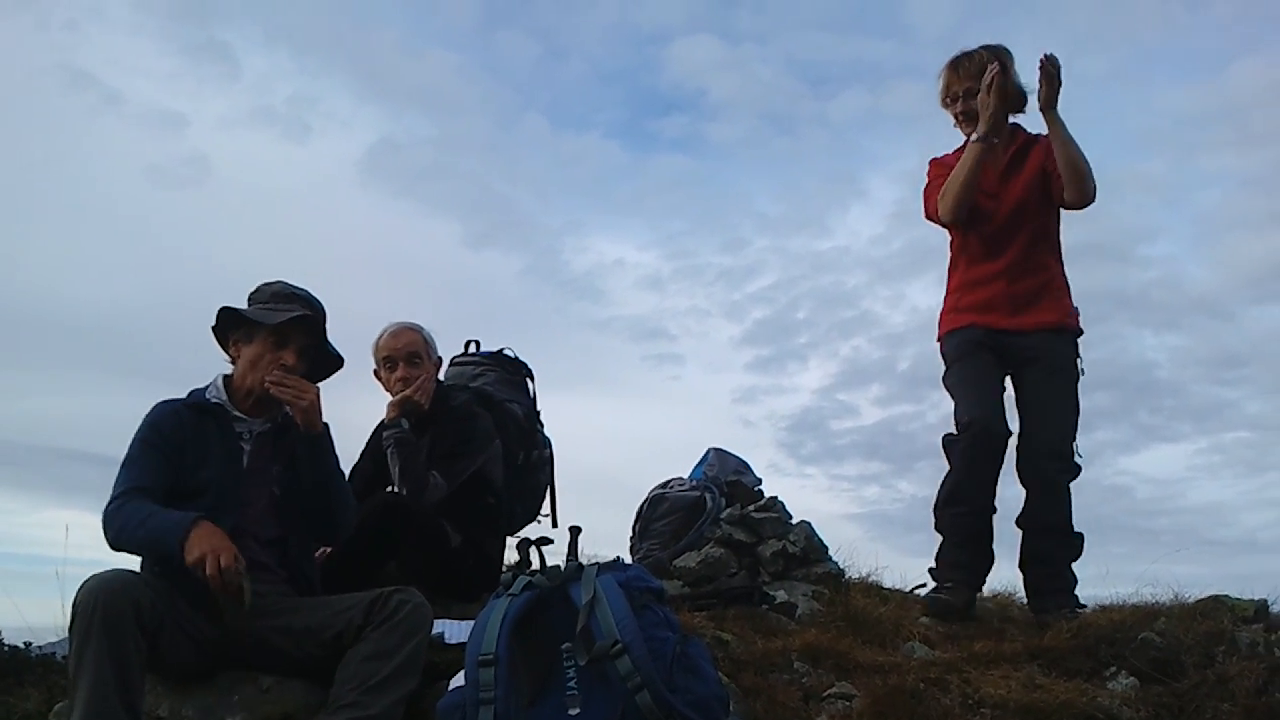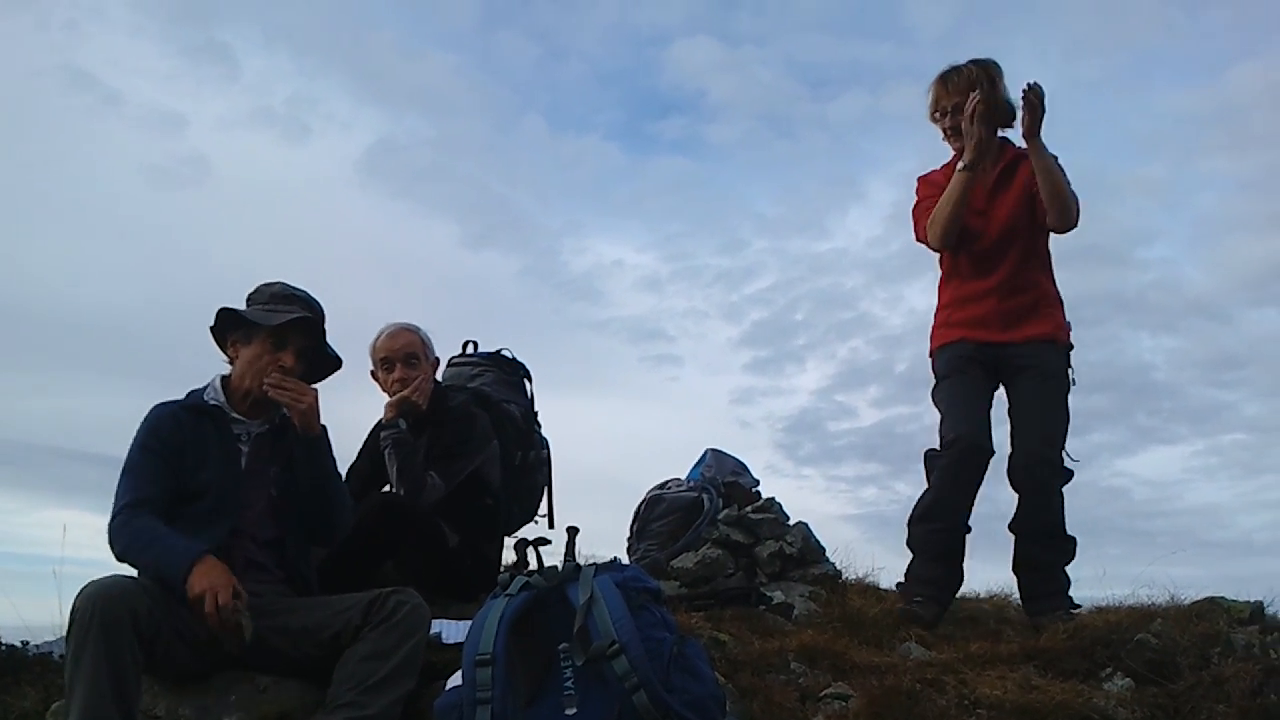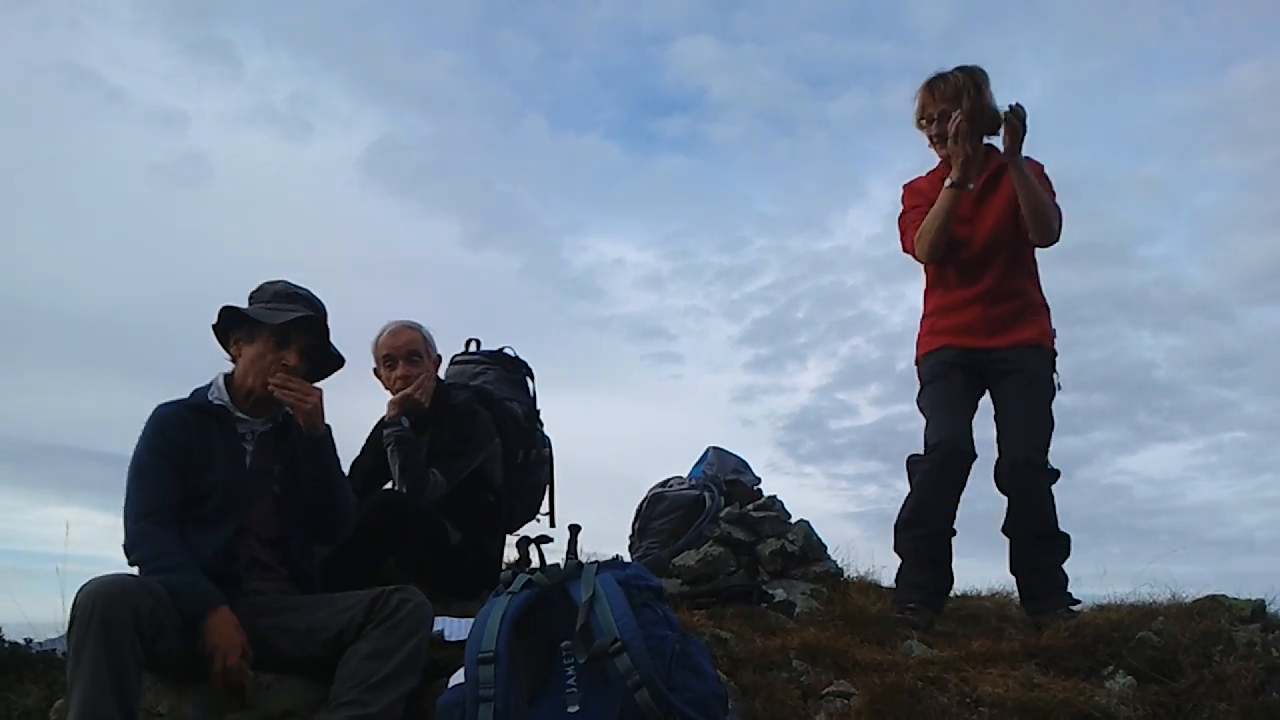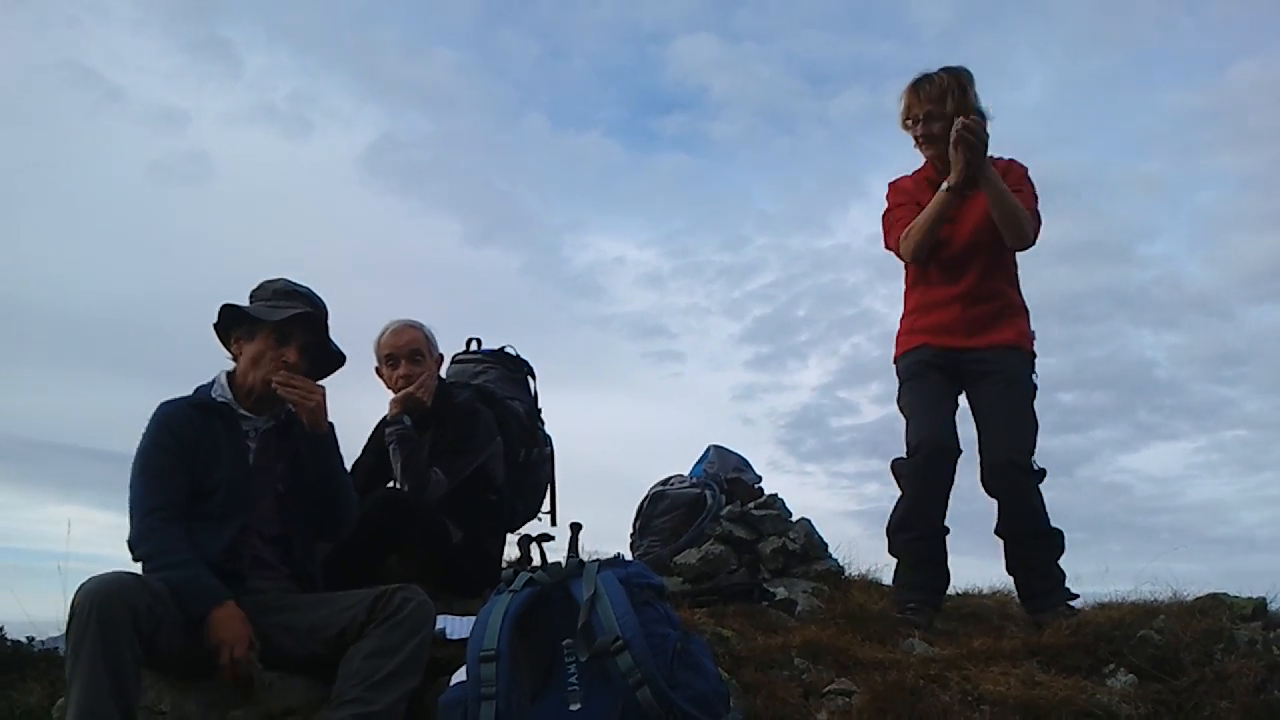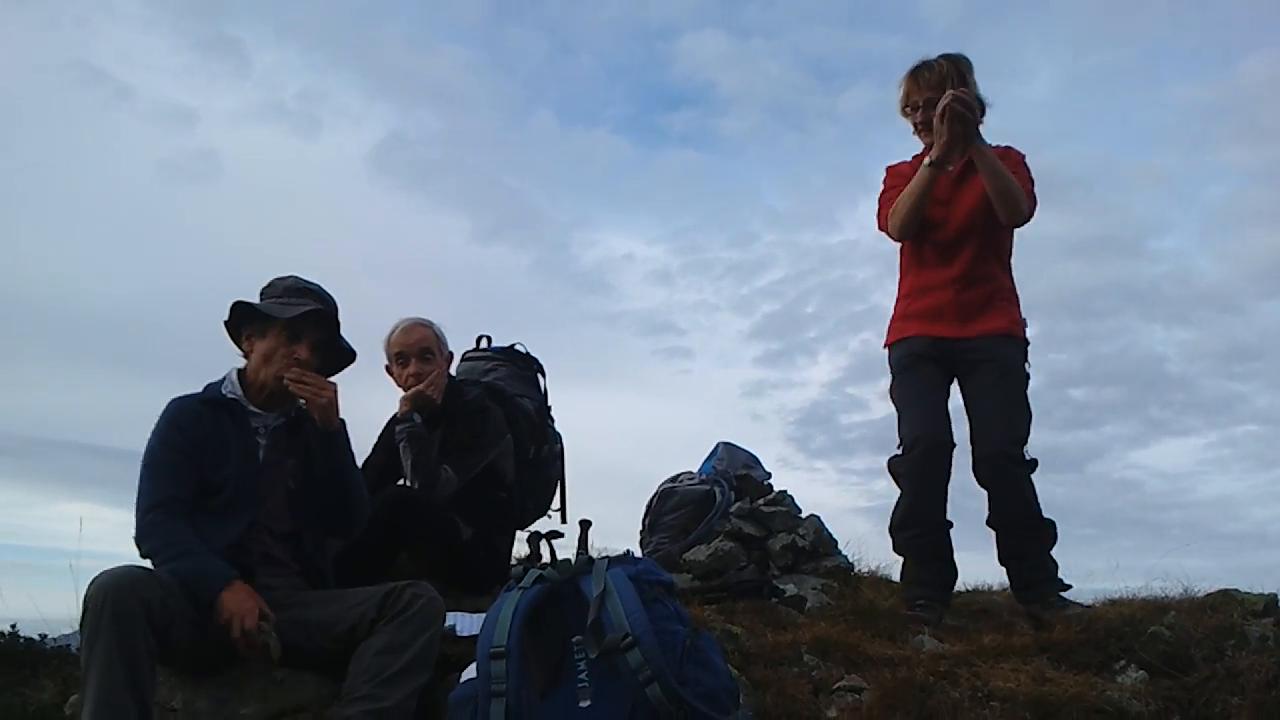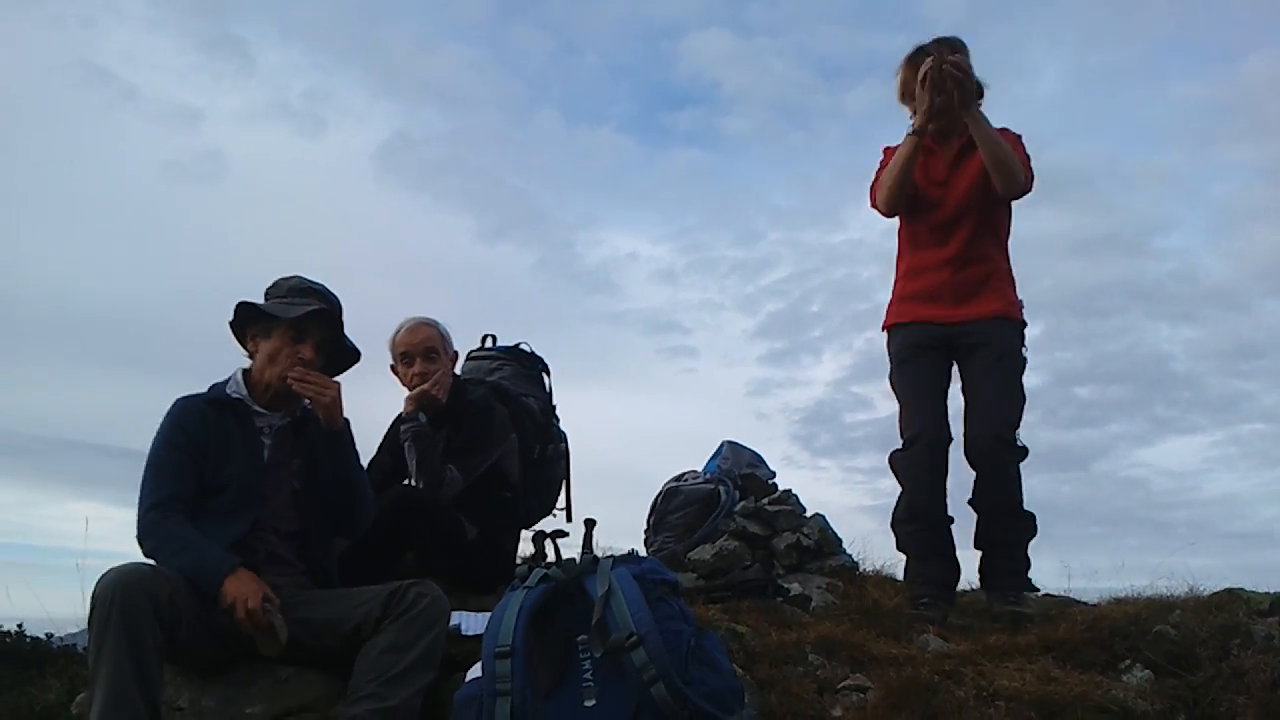
dt=0.1s
person 1, frame 1
left shoulder: (1042, 152)
right shoulder: (946, 167)
left elbow: (1080, 194)
right elbow: (951, 211)
left wrist: (1051, 113)
right wrist: (984, 131)
left hip: (1044, 327)
right hip: (971, 327)
left knee: (1047, 455)
right knee: (979, 430)
left ankle: (1052, 593)
right ankle: (958, 577)
person 1, frame 2
left shoulder: (1033, 166)
right shoulder: (934, 184)
left elbow: (1064, 219)
right elbow: (940, 237)
left wrist: (1035, 141)
right wrist: (972, 159)
left hip: (1035, 339)
right hip: (962, 340)
left knee: (1038, 462)
right knee: (962, 446)
left ankle: (1046, 595)
right ankle: (928, 587)
person 1, frame 3
left shoulder: (1022, 174)
right shoulder: (920, 191)
left elbow: (1046, 233)
right elbow: (927, 249)
left wrist: (1014, 159)
right wrist: (959, 174)
left hip: (1021, 344)
right hip: (947, 347)
left knee: (1025, 465)
right knee: (944, 452)
left ankle: (1045, 594)
right ankle: (919, 592)
person 1, frame 4
left shoulder: (1007, 176)
right shoulder: (906, 191)
left elbow: (1023, 235)
right elbow: (909, 248)
left wrist: (981, 166)
right wrist: (951, 181)
left hip: (1000, 345)
right hip: (926, 347)
left knee: (1010, 463)
right knee: (928, 452)
left ankle: (1042, 591)
right ankle: (918, 591)
person 1, frame 5
left shoulder: (1003, 161)
right shoulder: (903, 176)
left elbow: (1018, 213)
right elbow: (898, 227)
left wrist: (974, 145)
right wrist: (939, 155)
left hip: (992, 333)
right hip: (918, 337)
left knee: (1002, 453)
right knee: (923, 447)
left ankle: (1037, 583)
right ankle: (925, 587)
person 1, frame 6
left shoulder: (996, 145)
right shoulder: (901, 156)
left elbow: (1016, 184)
right elbow: (885, 202)
left wrist: (968, 115)
right wrist: (922, 127)
left hip: (990, 318)
right hip: (915, 321)
left knee: (993, 439)
right knee: (923, 441)
left ankle: (1006, 579)
right ankle: (930, 585)
person 2, frame 1
left shoulder: (300, 436)
right shoulder: (175, 420)
left elbow: (336, 532)
right elbow: (122, 515)
left wrist: (314, 433)
right wrist: (190, 530)
left hip: (280, 615)
right hip: (186, 608)
left knee: (405, 608)
right knee: (109, 594)
person 2, frame 2
left shoulder: (298, 438)
right shoulder: (172, 423)
left elbow: (332, 533)
right elbow: (129, 523)
left wrist: (311, 436)
right wrist: (194, 561)
left hip: (278, 614)
right hip: (184, 609)
left knee: (402, 609)
right knee: (107, 600)
person 2, frame 3
left shoulder: (301, 437)
right shoulder: (177, 422)
left elbow: (335, 532)
right elbow: (146, 534)
left wrist: (315, 435)
right wrist: (211, 611)
left hip: (281, 613)
right hip: (188, 612)
left knee: (406, 606)
right knee: (107, 598)
person 2, frame 4
left shoulder: (303, 434)
right shoulder: (180, 419)
left elbow: (338, 530)
right elbow: (153, 531)
left wrist: (319, 433)
right wrist: (216, 607)
left hip: (283, 610)
right hip: (192, 609)
left knee: (407, 605)
right knee: (108, 597)
person 2, frame 5
left shoulder: (314, 431)
right shoulder: (190, 416)
left elbow: (349, 527)
right elbow: (157, 525)
left wrist: (331, 429)
right wrist: (224, 588)
left hip: (293, 606)
right hip: (202, 603)
left knee: (417, 601)
right knee: (120, 590)
person 2, frame 6
left shoulder: (319, 431)
right shoulder: (195, 415)
left elbow: (354, 526)
right elbow: (158, 522)
left wrist: (334, 429)
right wrist: (227, 575)
left hip: (300, 606)
right hip: (208, 600)
left knee: (423, 601)
right knee: (128, 587)
person 3, frame 1
left shoulder: (467, 417)
right shoulder: (393, 426)
left elbow: (419, 497)
right elbow: (352, 499)
left wrist: (397, 425)
left hip: (468, 564)
right hip: (417, 556)
left knee: (389, 507)
person 3, frame 2
left shoulder: (464, 417)
right shoulder: (391, 426)
left elbow: (416, 497)
right elbow: (349, 500)
left wrist: (394, 425)
left hip: (464, 565)
right hip: (415, 557)
left knee: (387, 508)
person 3, frame 3
left shoulder: (466, 415)
right shoulder: (391, 424)
left elbow: (419, 494)
right elbow: (351, 497)
left wrist: (397, 423)
left hip: (466, 562)
right hip: (418, 553)
left knee: (389, 505)
person 3, frame 4
left shoulder: (468, 414)
right shoulder: (395, 423)
left elbow: (421, 493)
right elbow: (353, 495)
left wrist: (400, 422)
left hip: (469, 560)
right hip: (419, 552)
left knee: (390, 503)
person 3, frame 5
left shoulder: (478, 411)
right shoulder: (404, 421)
left elbow: (431, 491)
left wrist: (410, 420)
left hip: (479, 557)
right hip: (430, 548)
left knee: (400, 501)
person 3, frame 6
left shoulder: (483, 411)
right shoulder: (411, 420)
left elbow: (436, 490)
right elbow: (370, 493)
left wrist: (414, 420)
left hip: (484, 557)
right hip: (433, 549)
left knee: (406, 501)
